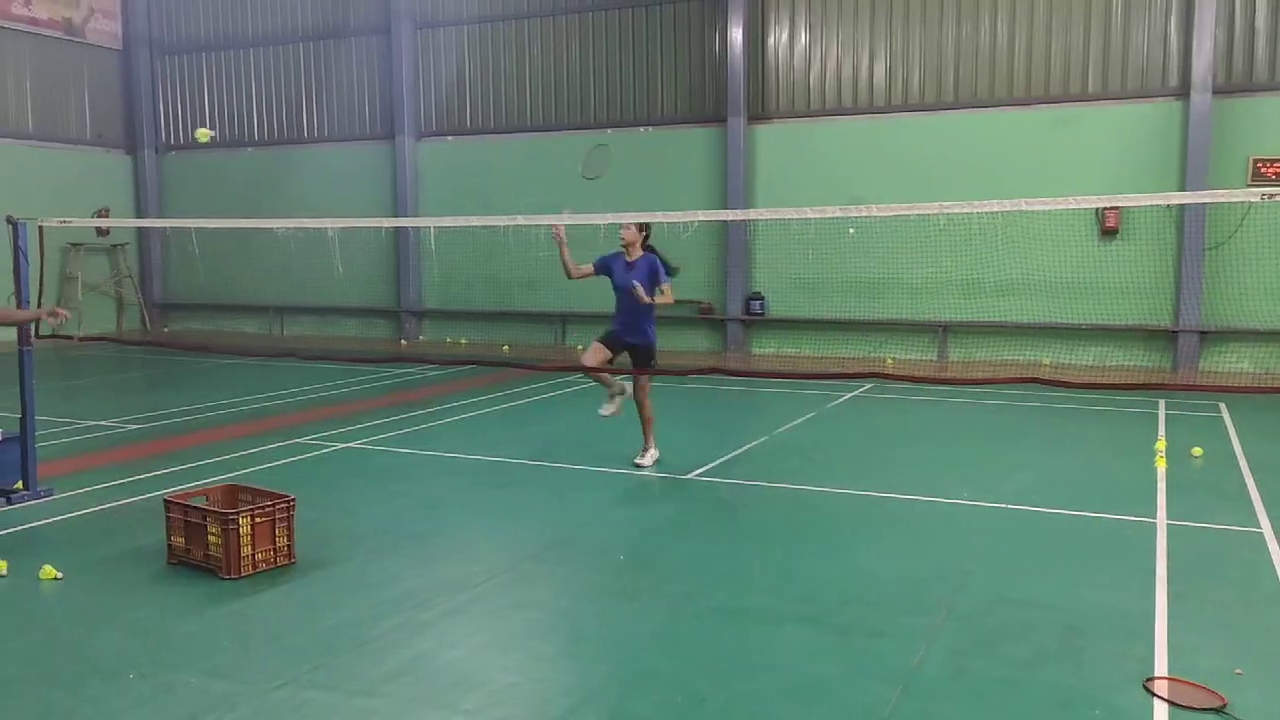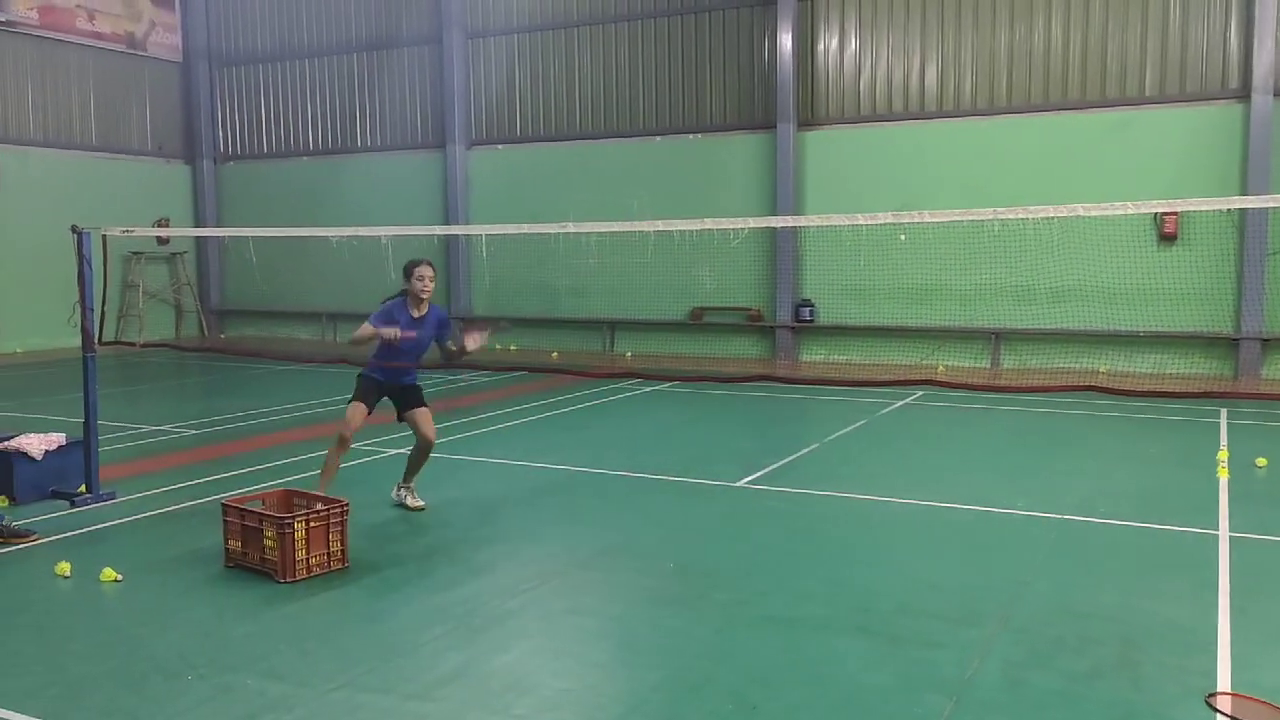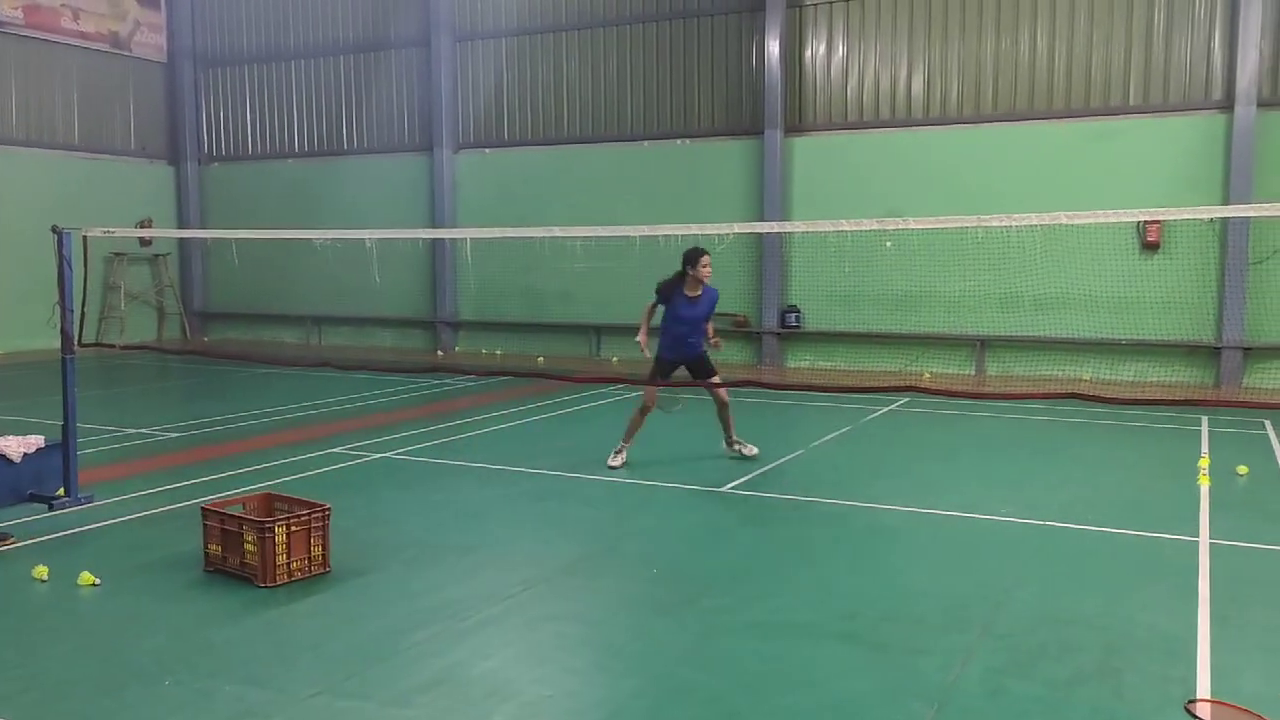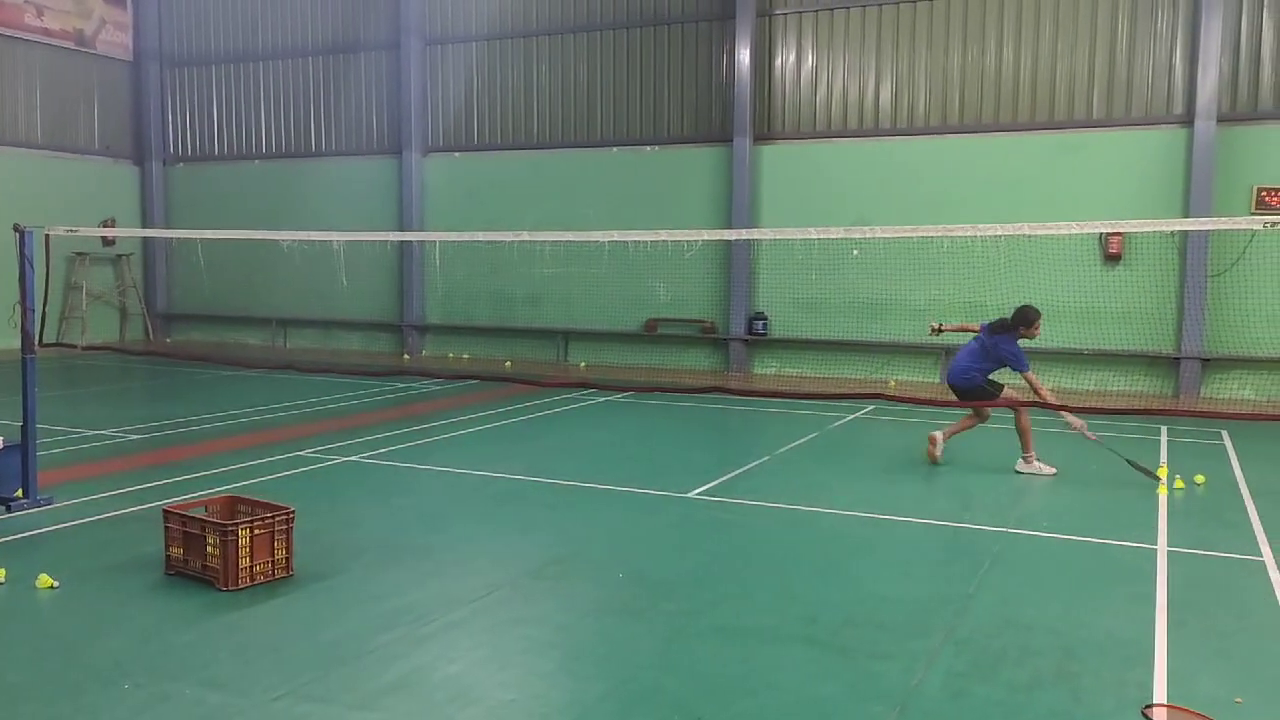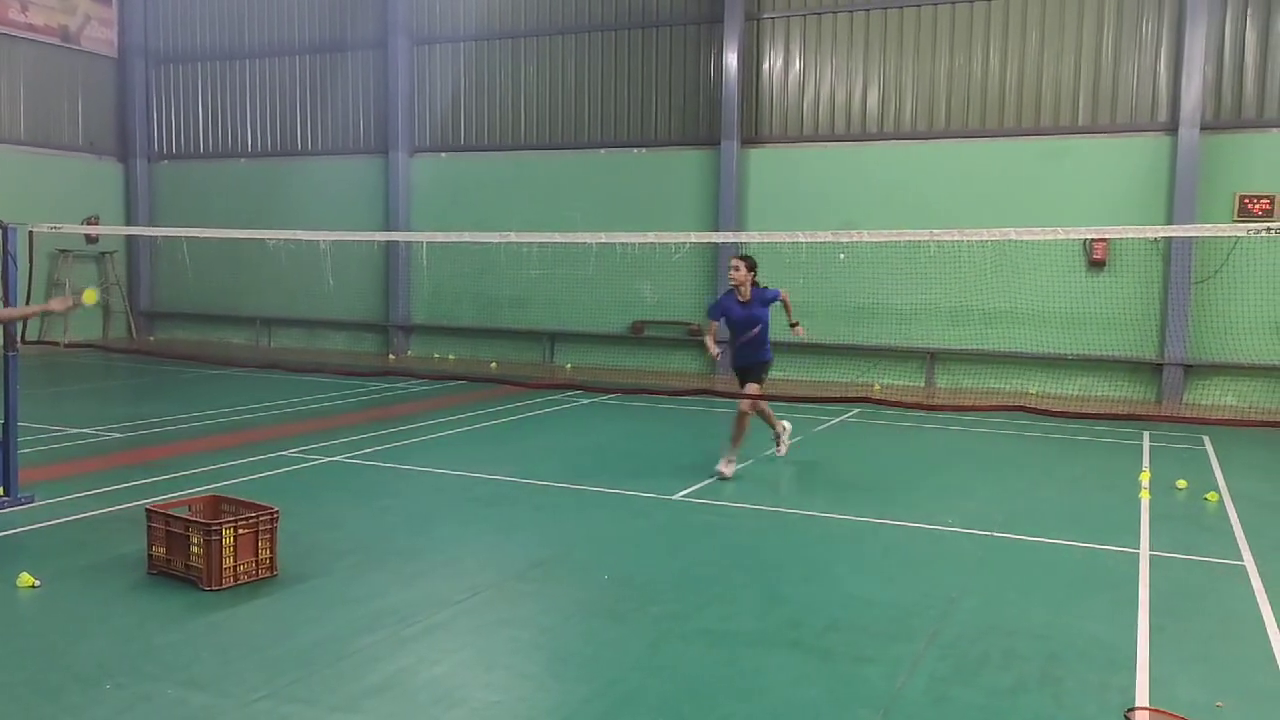
dt=1s
person 1, frame 1
left shoulder: (652, 262)
right shoulder: (611, 260)
left elbow: (668, 298)
right elbow: (573, 273)
left wrist: (649, 300)
right wrist: (562, 244)
left hip: (643, 337)
right hip: (617, 331)
left knee: (641, 397)
right knee: (586, 363)
left ankle: (650, 448)
right ankle: (617, 388)
person 1, frame 2
left shoulder: (439, 317)
right shoulder: (391, 309)
left elbow: (448, 356)
right elbow: (355, 338)
left wrist: (465, 348)
right wrist: (381, 332)
left hip: (407, 384)
right hip: (374, 379)
left knee: (428, 439)
right knee: (345, 435)
left ankle: (404, 488)
right ankle: (321, 497)
person 1, frame 3
left shoulder: (711, 295)
right shoulder: (670, 292)
right elbow: (652, 306)
left wrist: (711, 338)
right wrist: (643, 332)
left hip: (696, 354)
right hip: (667, 354)
left knee: (723, 400)
right knee: (646, 404)
left ankle: (731, 441)
right ankle: (622, 448)
person 1, frame 4
left shoulder: (998, 328)
right shoulder: (1012, 350)
left elbow: (969, 327)
right elbow: (1038, 389)
left wrist: (943, 328)
right wrist: (1066, 414)
left hip: (955, 375)
right hip: (966, 379)
left knee: (982, 415)
right knee: (1020, 406)
left ankle: (941, 436)
right ankle: (1028, 461)
person 1, frame 5
left shoulder: (764, 295)
right shoulder: (722, 302)
left elbow: (784, 295)
right elbow: (709, 334)
left wrist: (794, 324)
right wrist: (712, 348)
left hip: (761, 359)
right hip: (739, 360)
left knee: (743, 408)
right knee: (755, 404)
left ankle: (731, 457)
right ankle: (780, 428)
